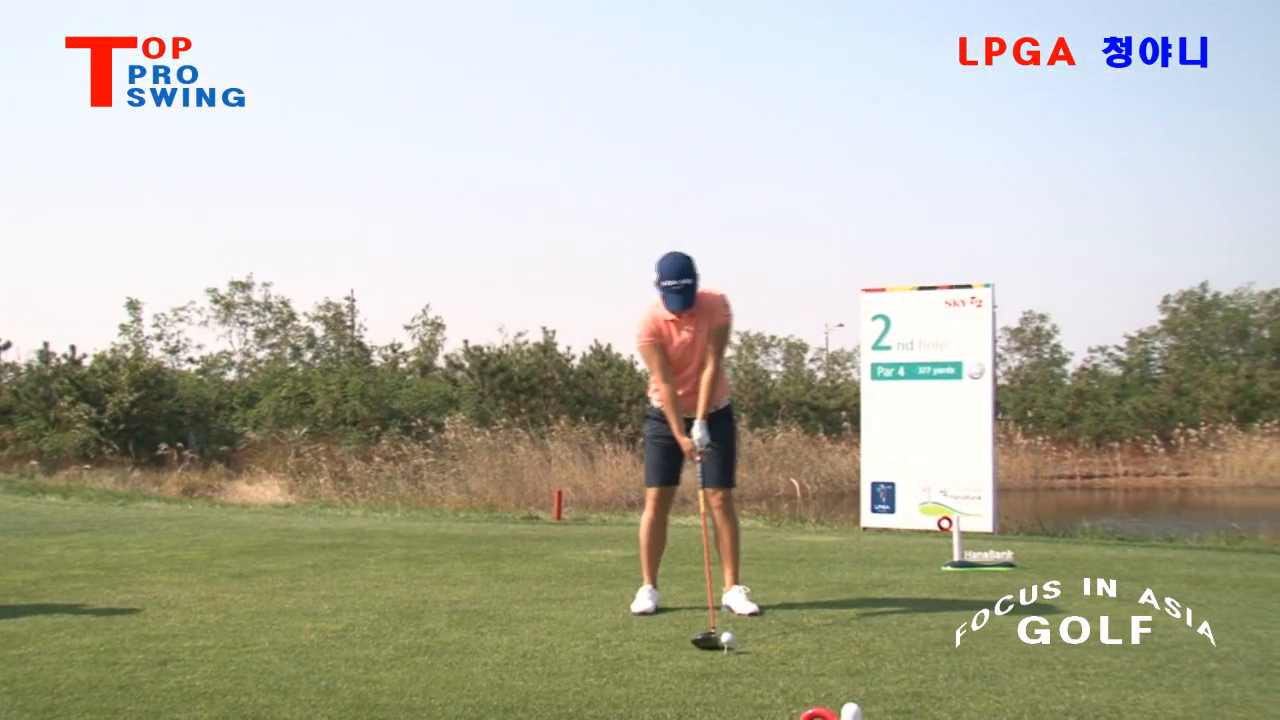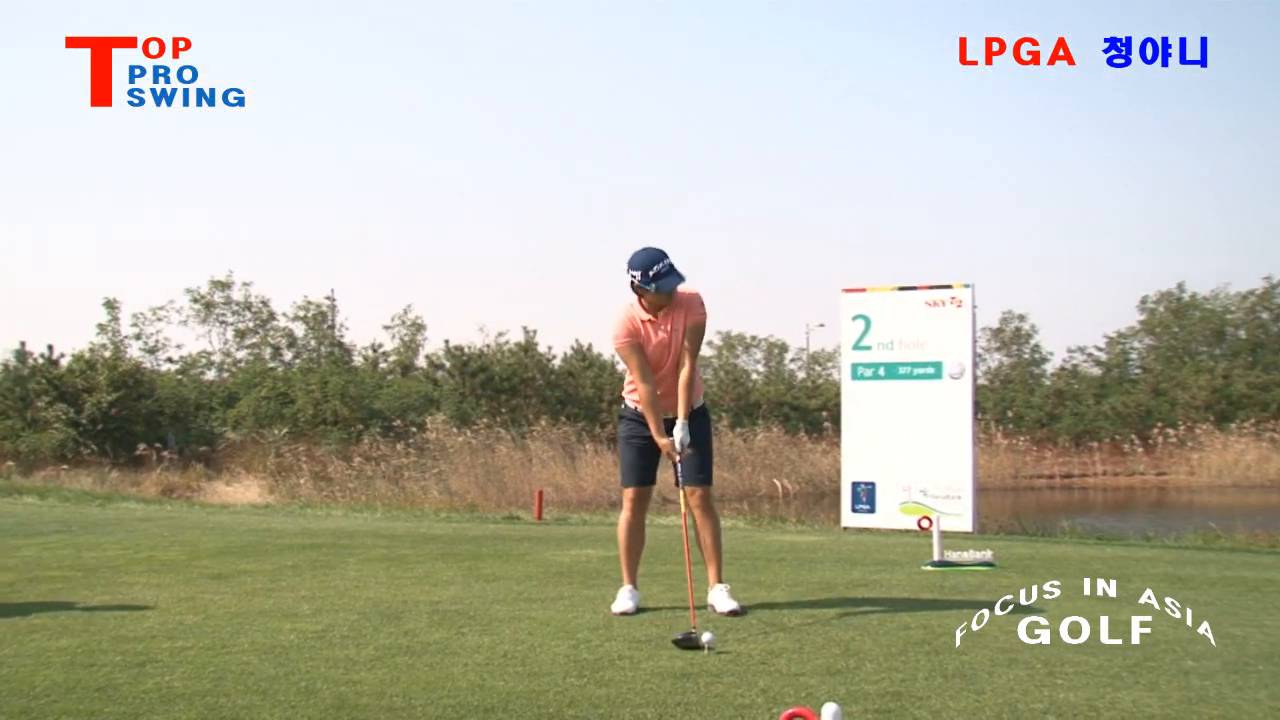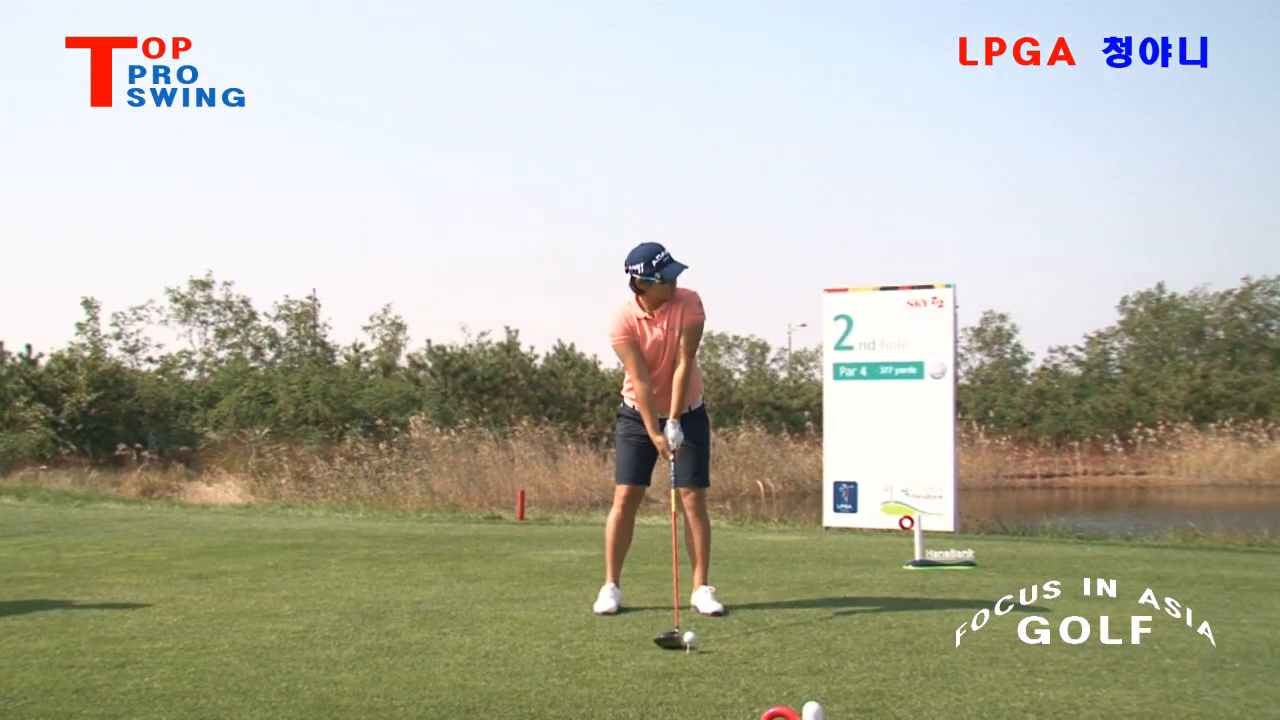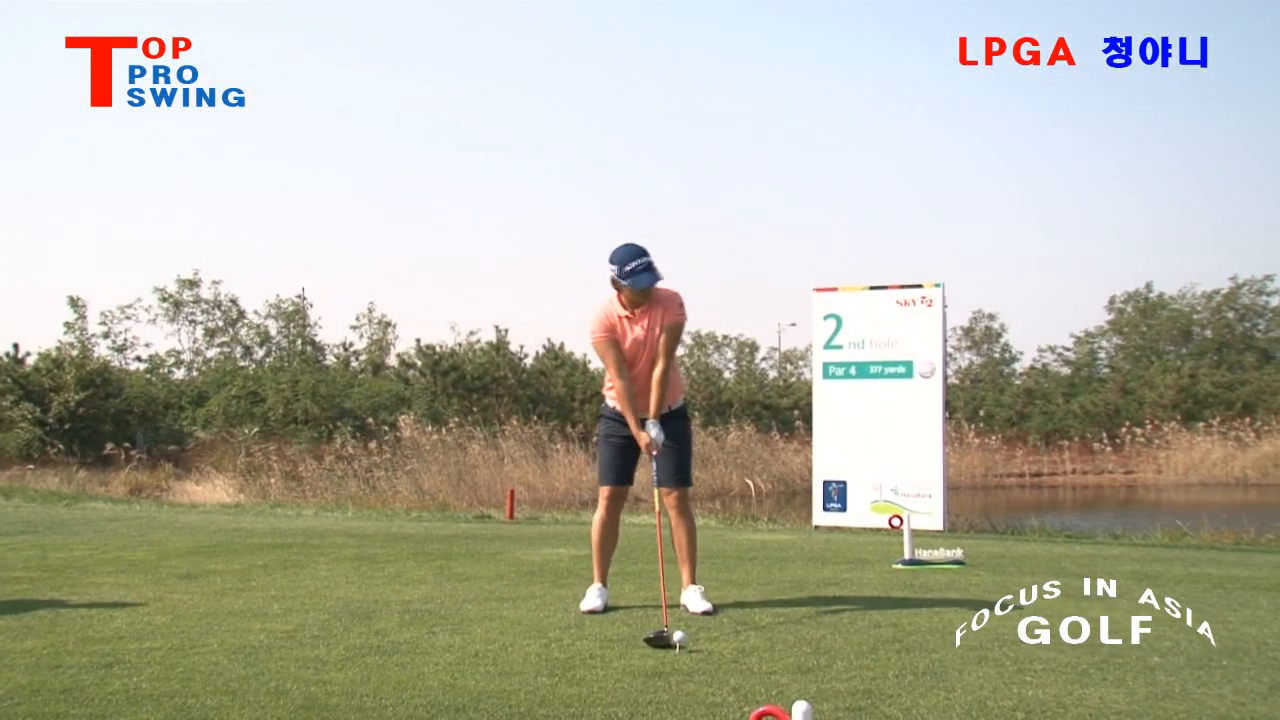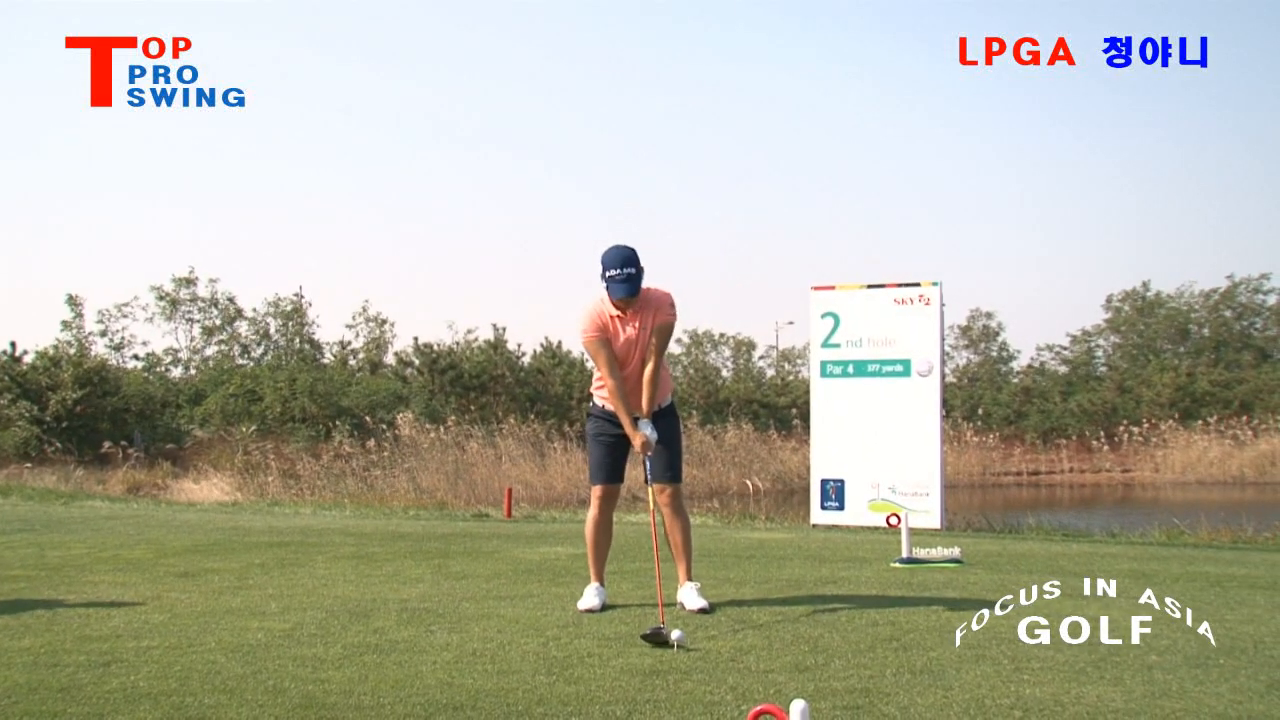
dt=0.3s
person 1, frame 1
left shoulder: (717, 305)
right shoulder: (650, 323)
left elbow: (712, 366)
right elbow: (665, 383)
left wrist: (701, 422)
right wrist: (680, 436)
left hip: (714, 414)
right hip: (664, 417)
left knee: (721, 498)
right knee: (657, 498)
left ankle: (732, 588)
right ankle: (648, 587)
person 1, frame 2
left shoulder: (692, 303)
right shoulder: (626, 323)
left elbow: (688, 365)
right elbow: (643, 383)
left wrist: (682, 423)
right wrist: (659, 437)
left hip: (690, 413)
right hip: (639, 417)
left knee: (700, 497)
right knee: (634, 500)
left ankle: (717, 587)
right ankle: (628, 588)
person 1, frame 3
left shoulder: (689, 302)
right shoulder: (623, 321)
left elbow: (684, 364)
right elbow: (640, 380)
left wrist: (675, 422)
right wrist: (655, 434)
left hip: (687, 414)
right hip: (637, 415)
left knee: (693, 499)
right knee: (625, 498)
left ankle: (702, 589)
right ankle: (611, 586)
person 1, frame 4
left shoulder: (671, 303)
right shoulder: (603, 319)
left elbow: (663, 365)
right elbow: (620, 379)
left wrist: (654, 421)
right wrist: (637, 432)
left hip: (668, 413)
right hip: (618, 415)
left knee: (677, 498)
right knee: (609, 498)
left ankle: (690, 588)
right ankle: (598, 586)
person 1, frame 5
left shoulder: (662, 303)
right shoulder: (594, 318)
left elbow: (652, 364)
right elbow: (612, 379)
left wrist: (646, 420)
right wrist: (632, 432)
left hip: (658, 410)
right hip: (608, 415)
left knee: (669, 494)
right knee: (601, 497)
left ankle: (686, 584)
right ankle: (595, 585)
